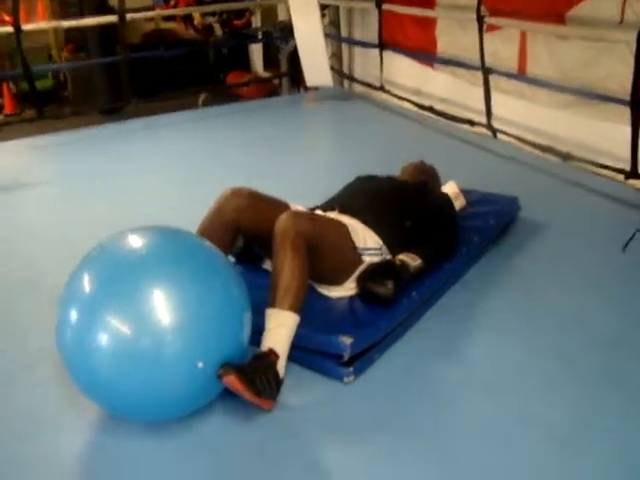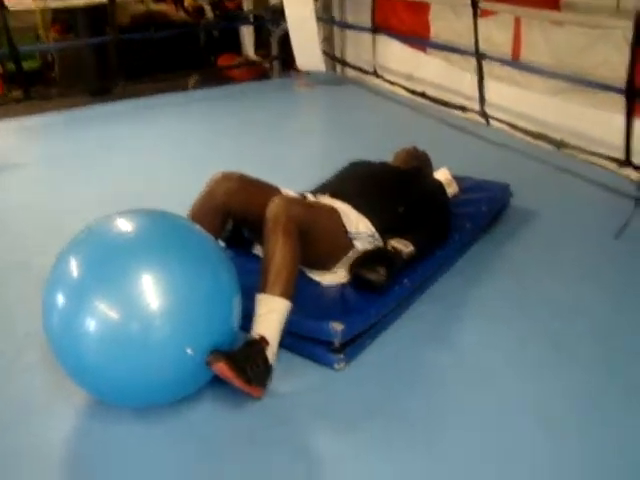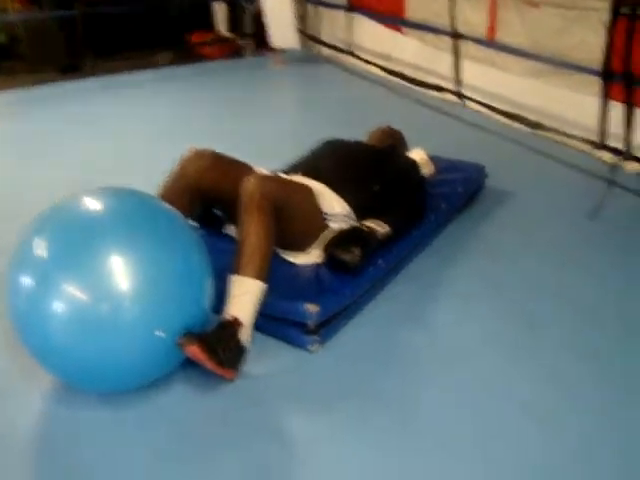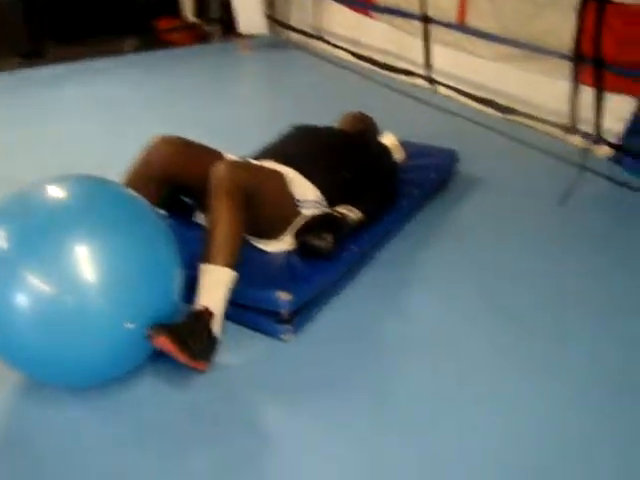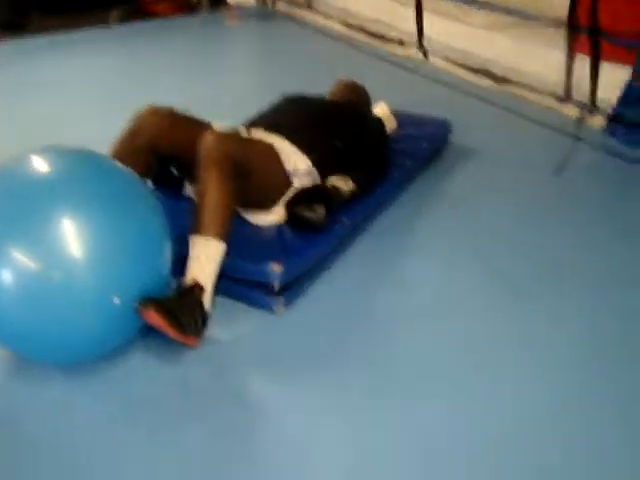
dt=0.1s
person 1, frame 1
left shoulder: (433, 202)
right shoulder: (369, 182)
left elbow: (441, 241)
left wrist: (402, 267)
right wrist: (258, 236)
left hip: (363, 242)
left knee: (293, 224)
right knee: (237, 200)
left ankle: (271, 365)
person 1, frame 2
left shoulder: (426, 189)
right shoulder: (361, 167)
left elbow: (435, 227)
left wrist: (394, 253)
right wrist: (248, 222)
left hip: (354, 227)
right hip: (307, 219)
left knee: (285, 209)
right knee: (228, 185)
left ankle: (261, 351)
person 1, frame 3
left shoulder: (400, 168)
right shoulder: (336, 146)
left elbow: (410, 207)
right elbow: (291, 173)
left wrist: (370, 234)
right wrist: (221, 199)
left hip: (330, 206)
right hip: (280, 199)
left knee: (259, 187)
right knee: (200, 162)
left ankle: (234, 333)
person 1, frame 4
left shoulder: (372, 154)
right shoulder: (307, 132)
left elbow: (381, 193)
right elbow: (262, 158)
left wrist: (341, 220)
left hip: (301, 194)
right hip: (247, 189)
left knee: (229, 173)
right knee: (167, 148)
left ankle: (205, 324)
person 1, frame 5
left shoulder: (363, 123)
right shoulder: (297, 103)
left elbow: (373, 164)
right elbow: (250, 130)
left wrist: (333, 191)
left hip: (292, 163)
right hip: (240, 153)
left knee: (217, 144)
right knee: (154, 120)
left ankle: (195, 299)
